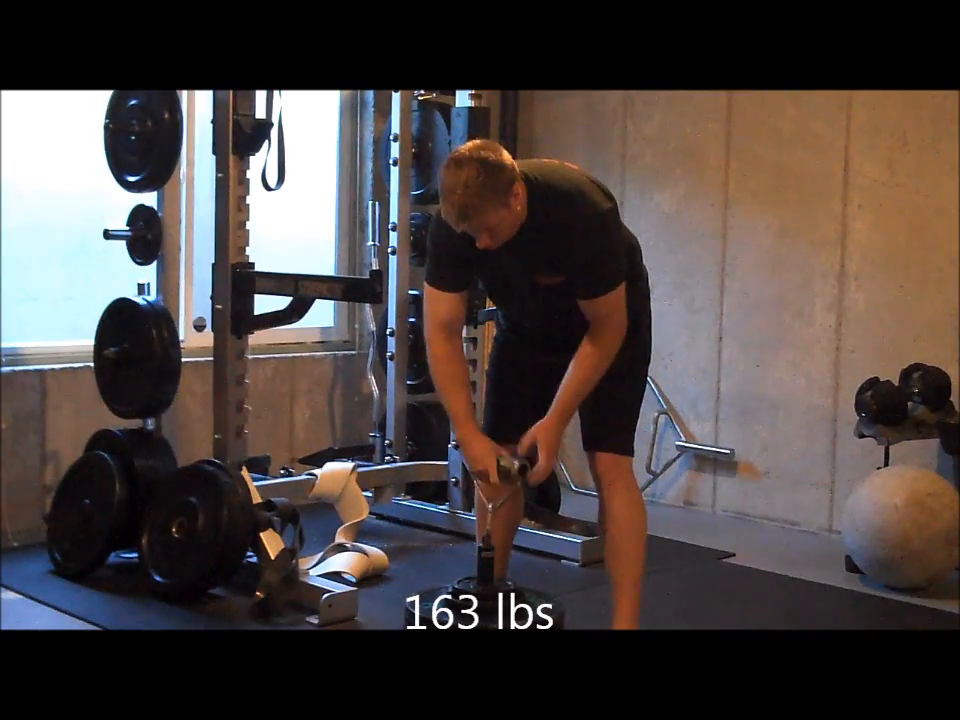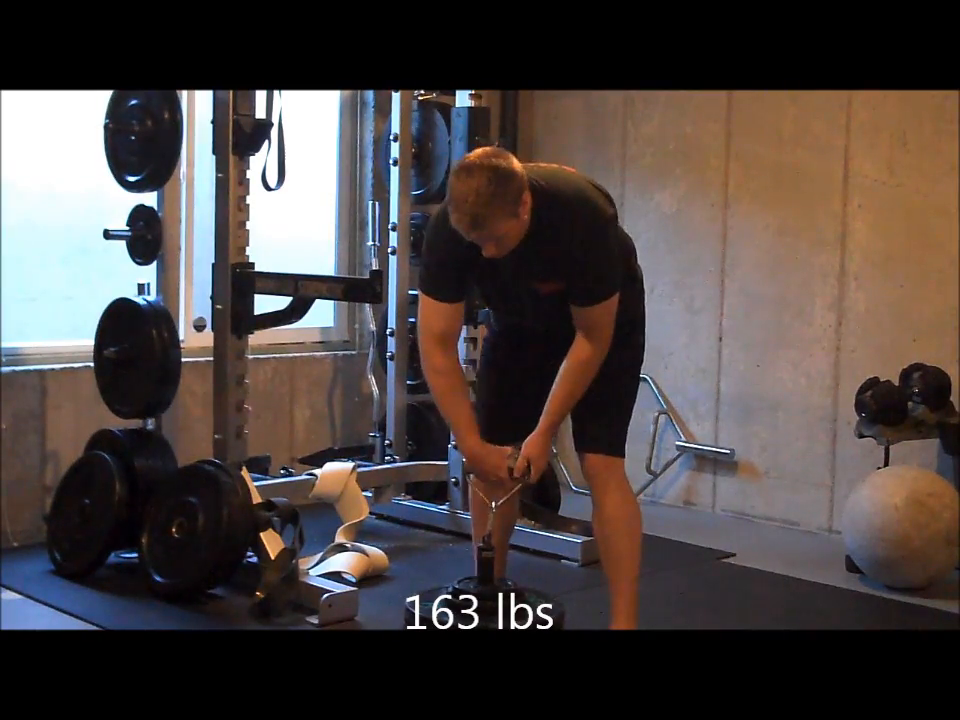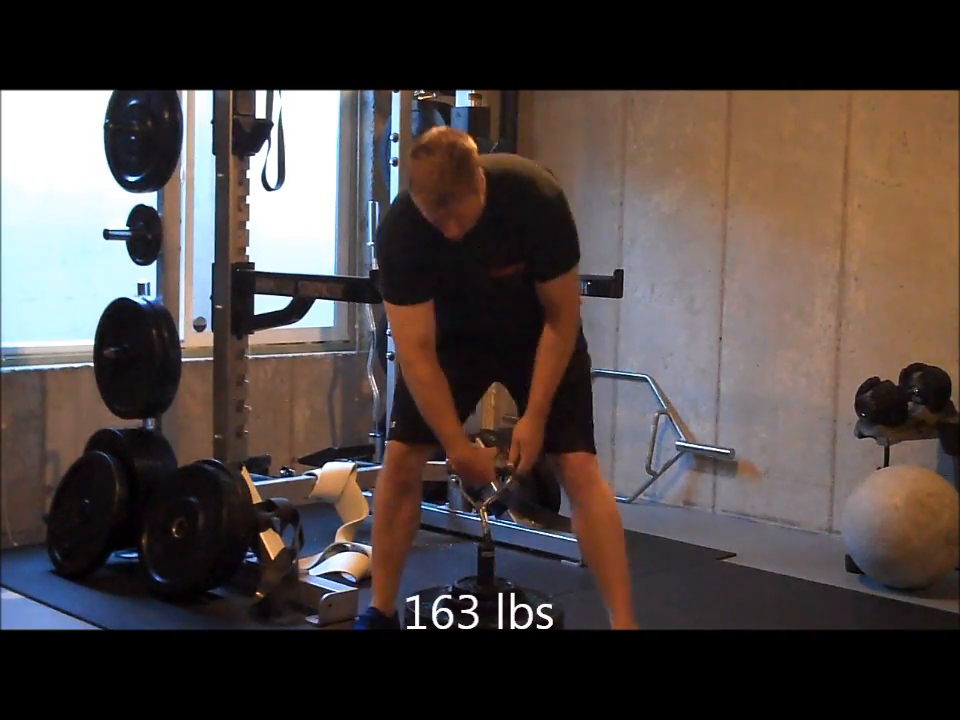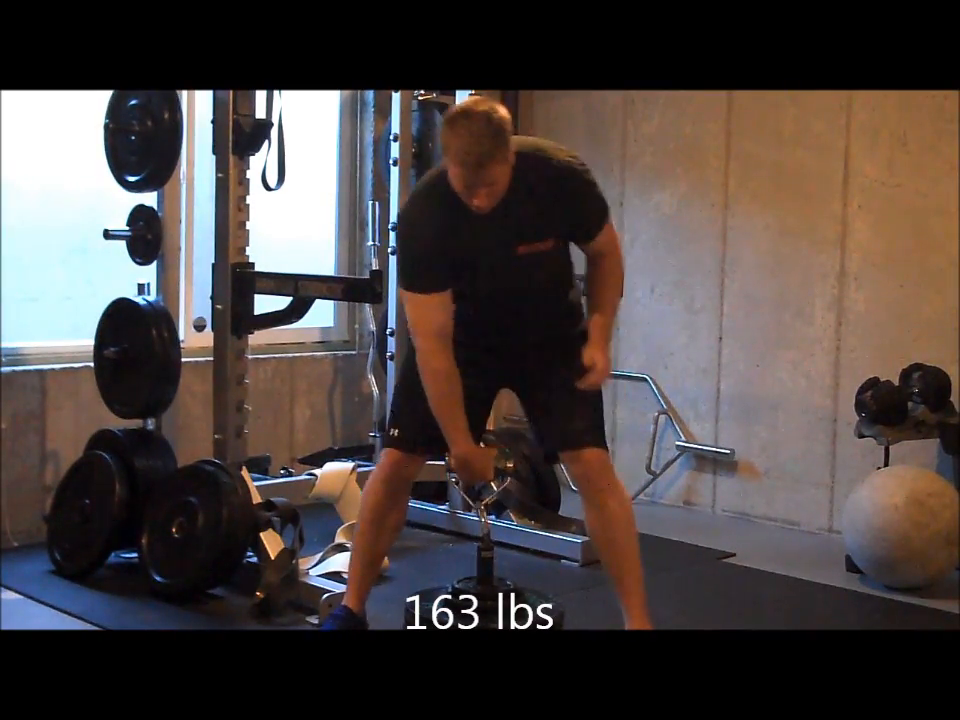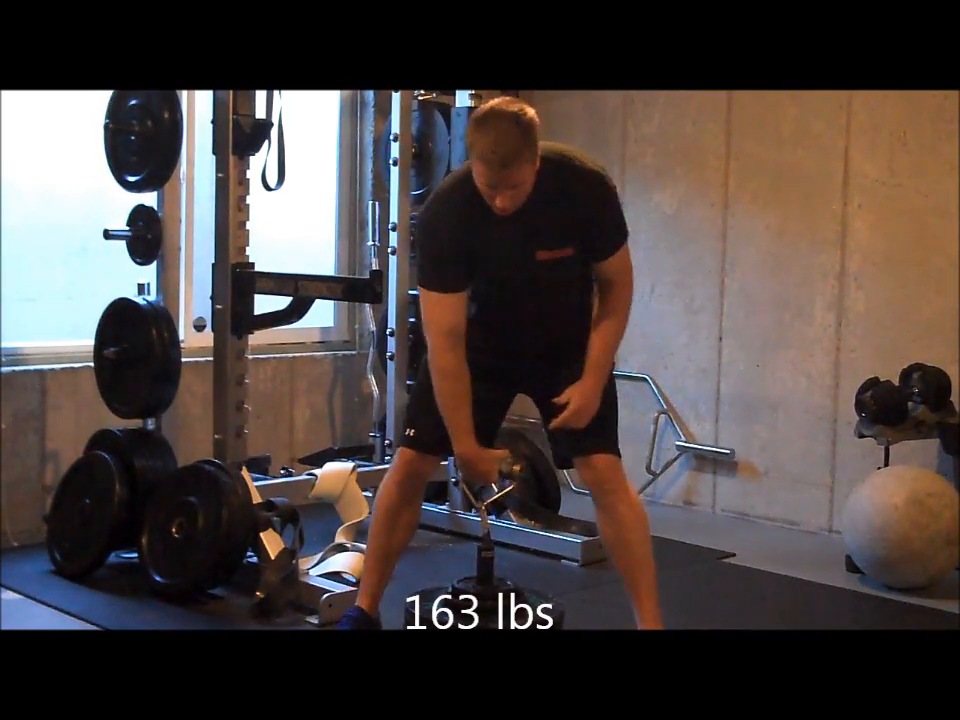
dt=0.7s
person 1, frame 1
left shoulder: (583, 212)
right shoulder: (452, 223)
left elbow: (606, 331)
right elbow: (442, 332)
left wrist: (554, 422)
right wrist: (466, 434)
left hip: (605, 319)
right hip: (525, 324)
left knee: (610, 465)
right knee: (495, 460)
left ankle: (627, 622)
person 1, frame 2
left shoulder: (584, 217)
right shoulder: (448, 229)
left elbow: (592, 338)
right elbow: (436, 344)
left wrist: (545, 432)
right wrist: (472, 444)
left hip: (600, 321)
right hip: (517, 323)
left knee: (601, 465)
right knee: (489, 456)
left ankle: (625, 623)
person 1, frame 3
left shoulder: (534, 197)
right shoulder: (400, 227)
left elbow: (562, 313)
right elbow: (415, 350)
left wrist: (535, 417)
right wrist: (457, 447)
left hip: (537, 332)
right hip: (452, 334)
left knee: (577, 465)
right knee: (401, 458)
left ankle: (624, 623)
right ankle: (381, 613)
person 1, frame 4
left shoulder: (560, 176)
right shoulder: (422, 215)
left elbow: (605, 252)
right elbow: (433, 343)
left wrist: (600, 339)
right wrist: (461, 446)
left hip: (552, 337)
right hip: (464, 337)
left knee: (592, 466)
right knee: (396, 462)
left ankle: (639, 622)
right ankle: (350, 610)
person 1, frame 5
left shoulder: (585, 187)
right shoulder: (444, 213)
left elbow: (617, 285)
right elbow: (445, 340)
left wrist: (594, 377)
right wrist: (466, 446)
left hip: (566, 343)
right hip: (479, 339)
left knee: (604, 472)
right knee: (410, 463)
left ankle: (650, 623)
right ankle: (363, 610)
